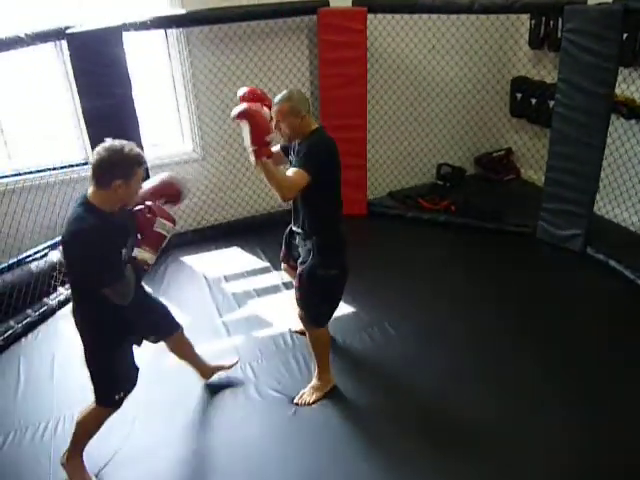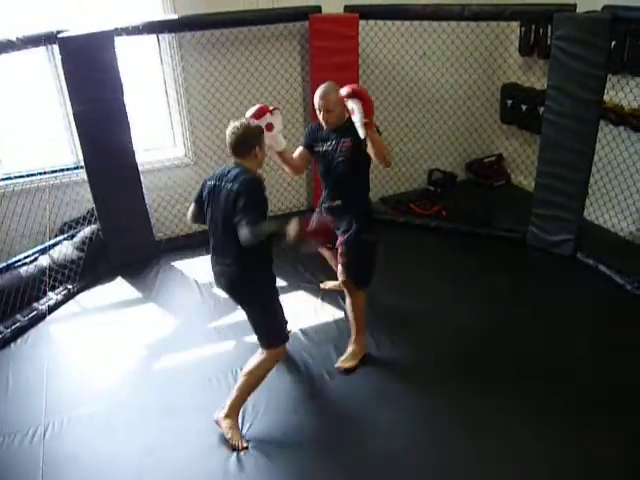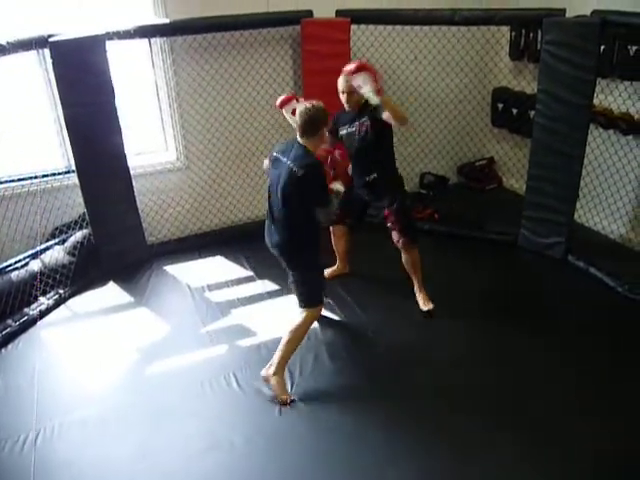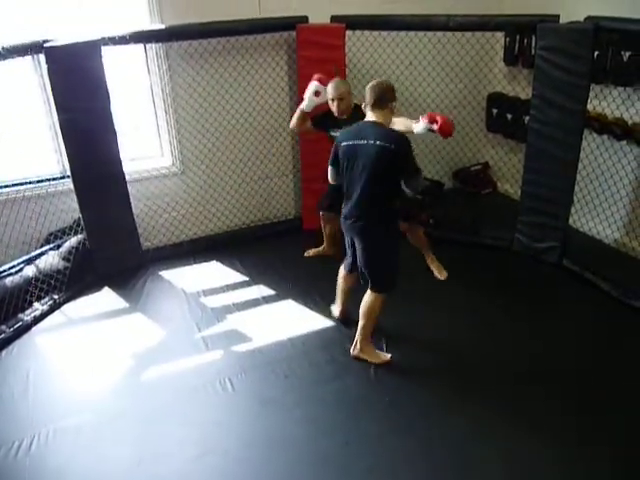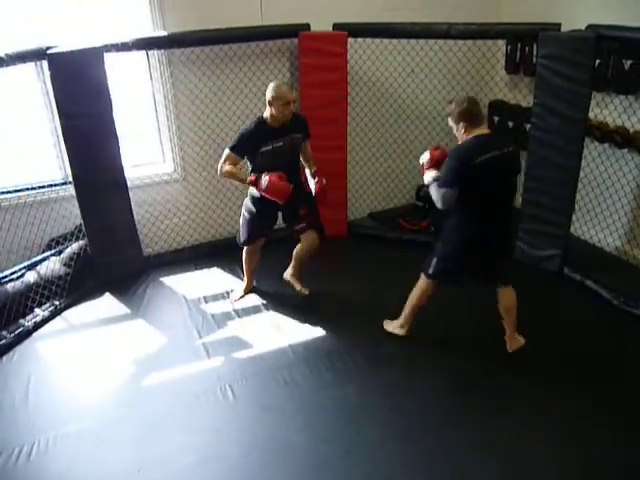
dt=0.7s
person 1, frame 1
left shoulder: (105, 204)
right shoulder: (87, 232)
left elbow: (122, 238)
right elbow: (122, 293)
left hip: (130, 301)
right hip: (105, 322)
left knee: (172, 332)
right knee: (110, 401)
left ankle: (203, 370)
person 1, frame 2
left shoulder: (217, 178)
right shoulder: (250, 184)
left elbow: (194, 217)
right elbow: (250, 234)
right wrist: (289, 231)
left hip: (224, 269)
right hip: (249, 276)
right knee: (274, 351)
left ankle: (274, 332)
right ankle: (228, 414)
person 1, frame 3
left shoulder: (282, 149)
right shoulder: (312, 168)
left elbow: (267, 167)
right elbow: (325, 217)
right wrist: (335, 192)
left hip: (277, 233)
right hip: (296, 242)
left knee: (312, 252)
right knee: (312, 308)
left ankle: (312, 288)
right ankle: (275, 369)
person 1, frame 4
left shoulder: (346, 135)
right shoulder: (397, 141)
left elbow: (332, 178)
right elbow: (415, 185)
right wrist: (399, 173)
left hip: (350, 217)
right hip: (377, 223)
left knee: (352, 263)
right knee: (378, 286)
left ankle: (339, 305)
right ankle: (361, 345)
person 1, frame 5
left shoulder: (461, 153)
right shoulder: (509, 147)
left elbow: (444, 202)
left wrist: (432, 178)
left hip: (463, 233)
right hip: (498, 231)
left knee: (430, 277)
right knee: (503, 283)
left ankle: (402, 324)
right ankle: (512, 337)
person 2, frame 1
left shoulder: (318, 146)
right shoulder: (298, 140)
left elbow: (286, 191)
right elbow: (272, 161)
left hip: (322, 239)
right hip: (303, 230)
left knee: (310, 312)
right knee: (292, 269)
left ankle: (324, 377)
right ankle: (312, 326)
person 2, frame 2
left shoulder: (359, 130)
right shoulder: (316, 130)
left elbow: (385, 161)
right elbow: (297, 167)
left wrist: (367, 128)
right wrist: (276, 140)
left hip: (355, 213)
right hip: (330, 206)
left knee: (350, 279)
right knee: (324, 244)
left ankle: (358, 342)
right ankle: (344, 278)
person 2, frame 3
left shoulder: (374, 108)
right shoulder: (340, 118)
left elbow: (402, 120)
left wrist: (377, 95)
left hip: (385, 182)
right hip: (357, 181)
left knee: (403, 238)
right knee: (337, 222)
left ankle: (419, 289)
right ankle: (342, 264)
person 2, frame 4
left shoulder: (368, 116)
right shoulder: (329, 117)
left elbow: (395, 123)
right elbow: (295, 127)
left wrist: (419, 125)
right wrist: (307, 104)
left knee: (404, 221)
right knee: (327, 211)
left ankle: (430, 258)
right ankle: (329, 247)
person 2, frame 5
left shoulder: (299, 122)
right shoulder: (252, 133)
right elbow: (223, 167)
left wrist: (313, 171)
right wrist: (255, 180)
left hip: (294, 188)
right hip: (262, 193)
left knee: (312, 237)
right knee: (253, 242)
left ankle: (293, 272)
right ankle: (248, 283)
